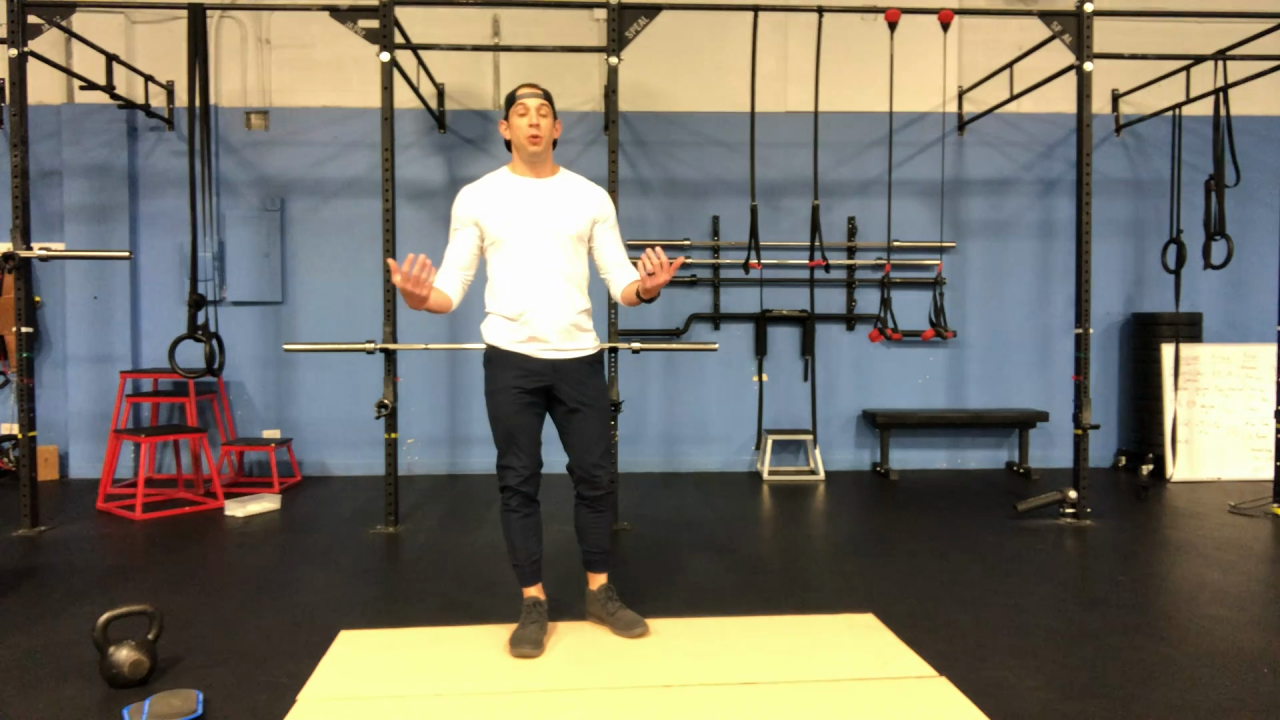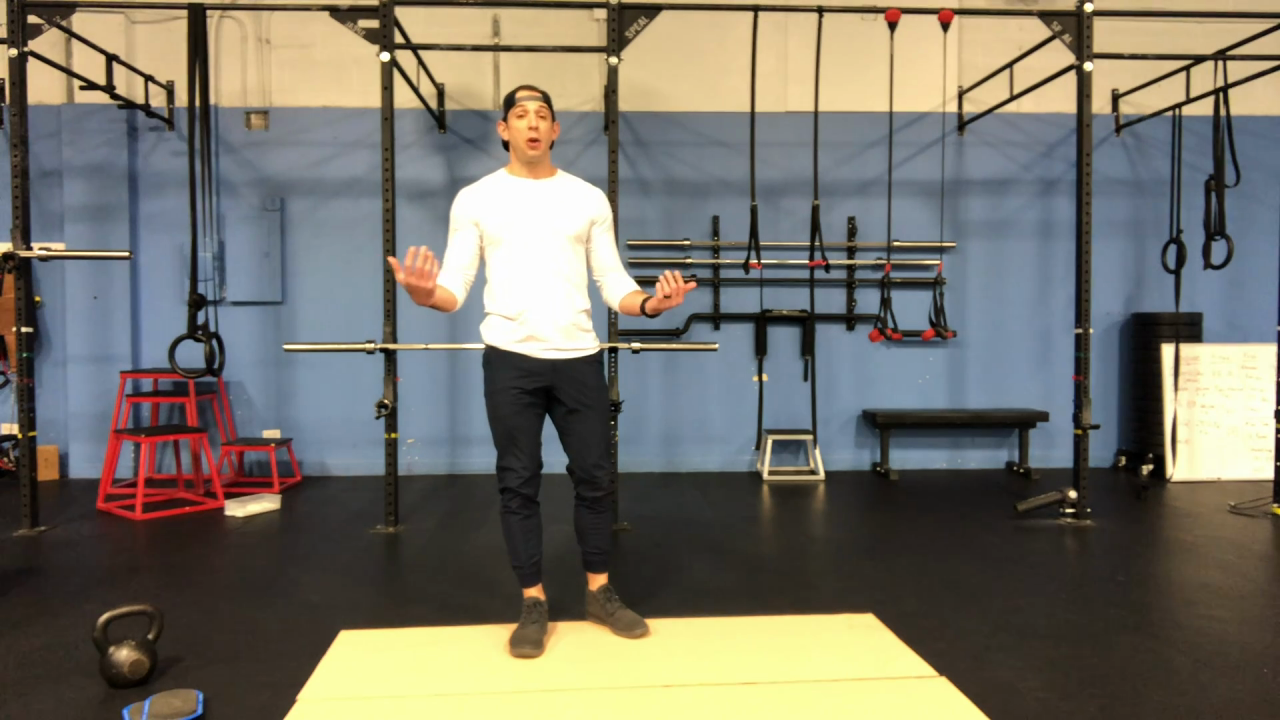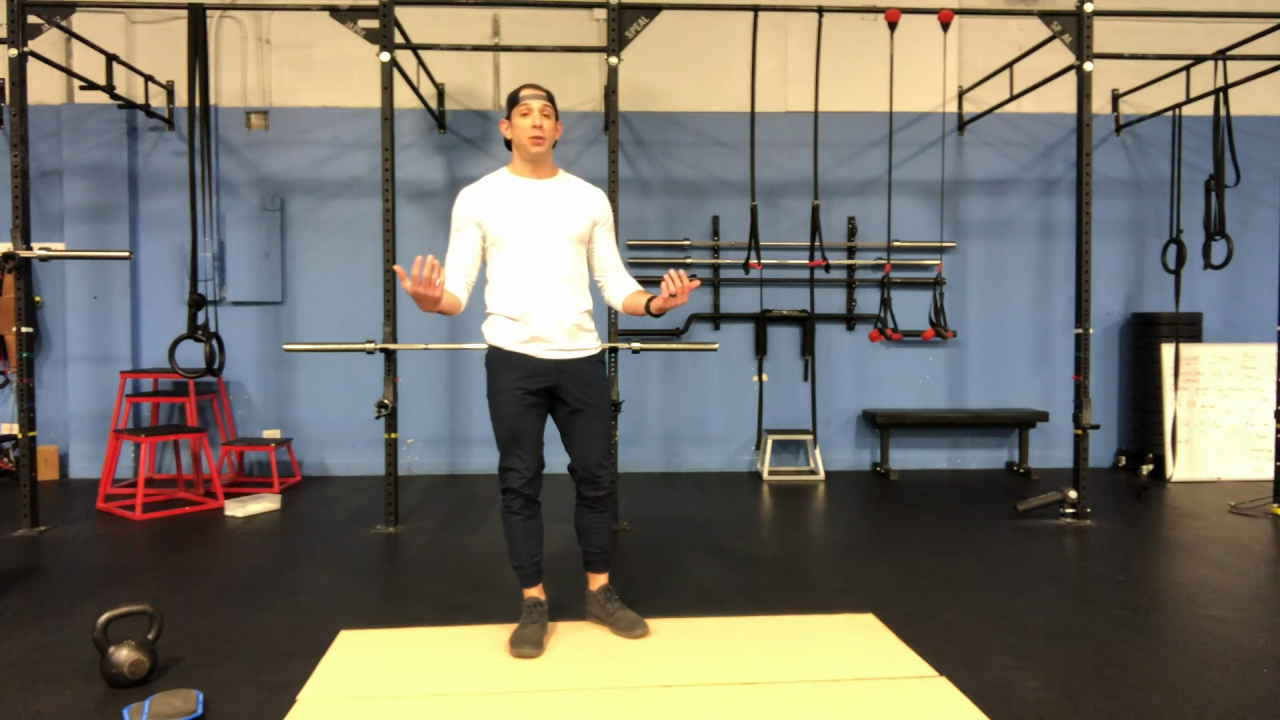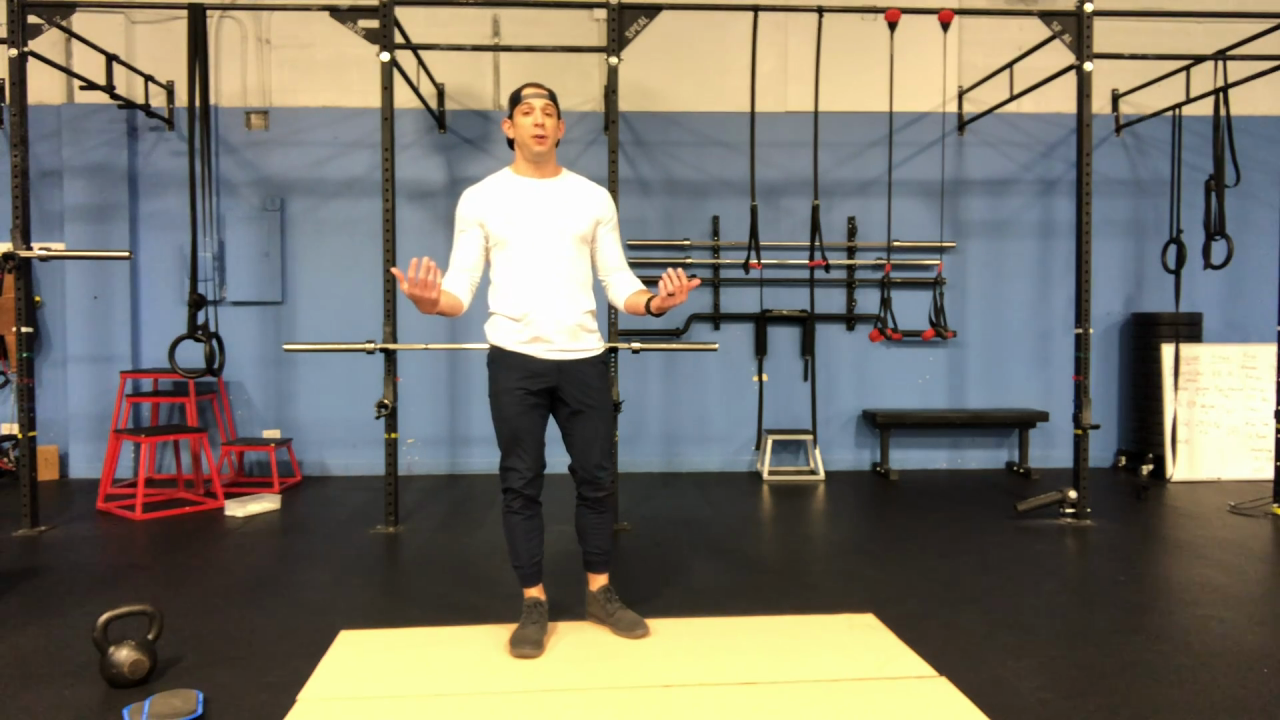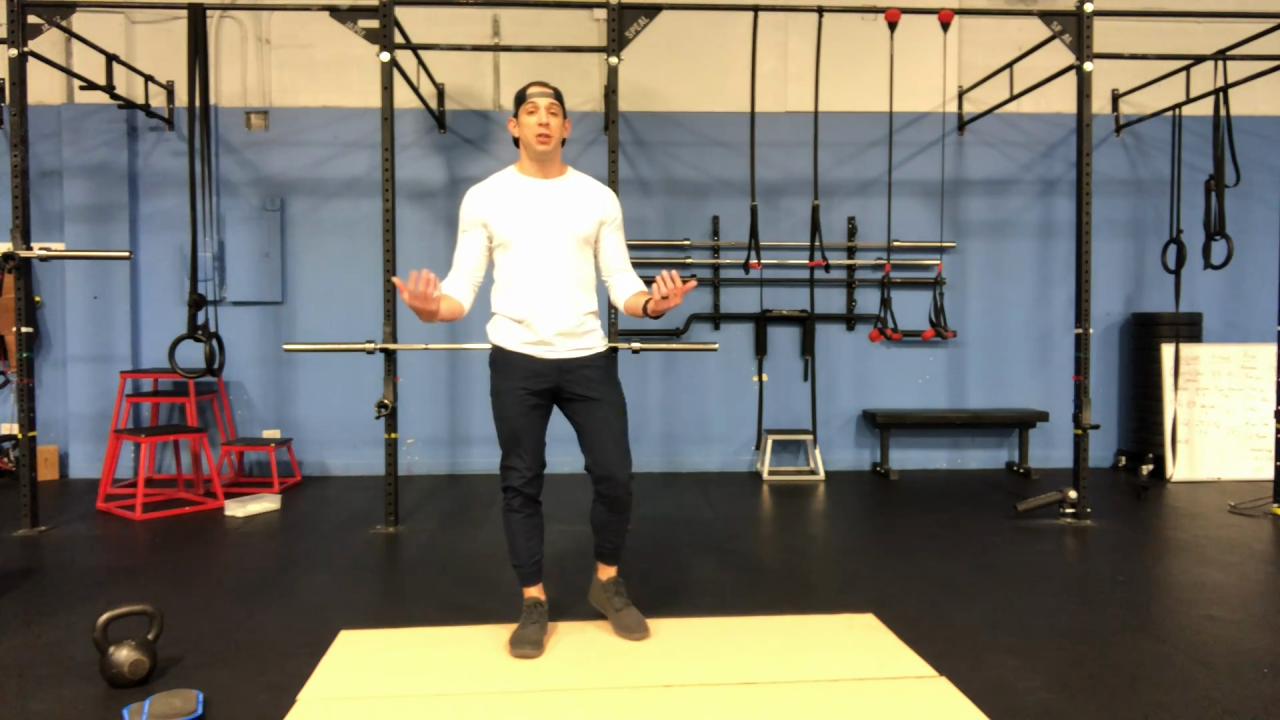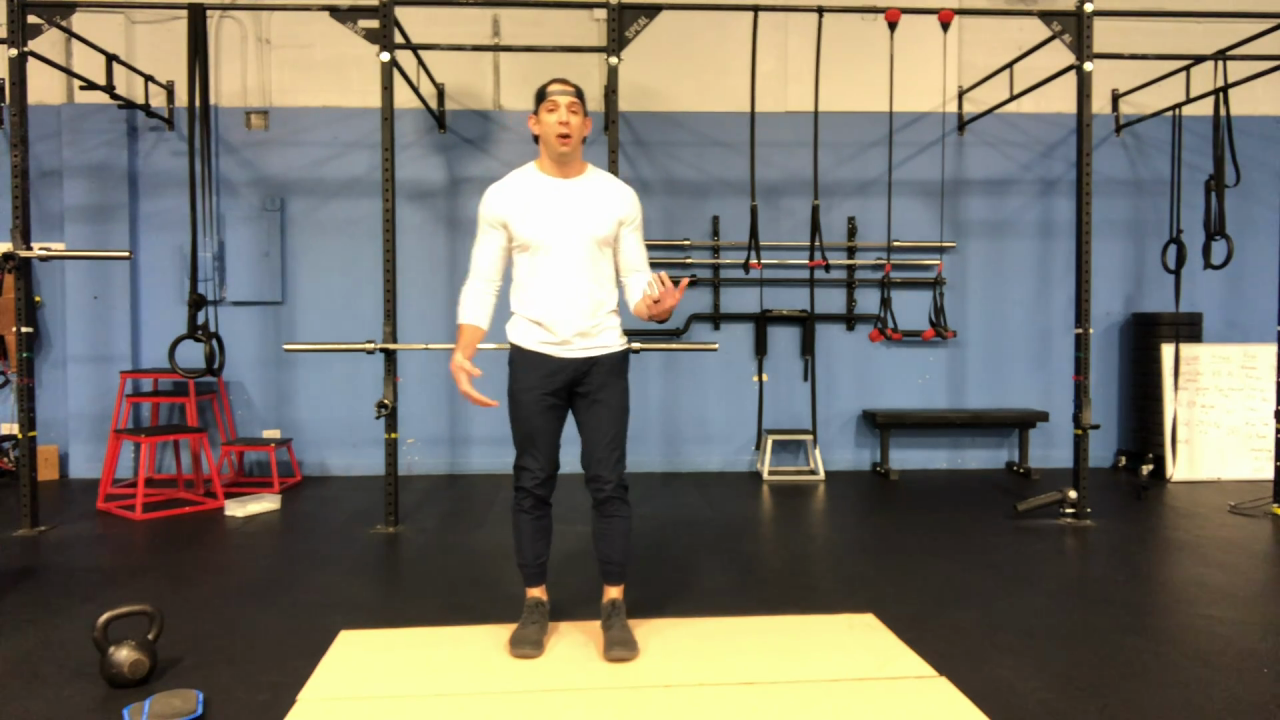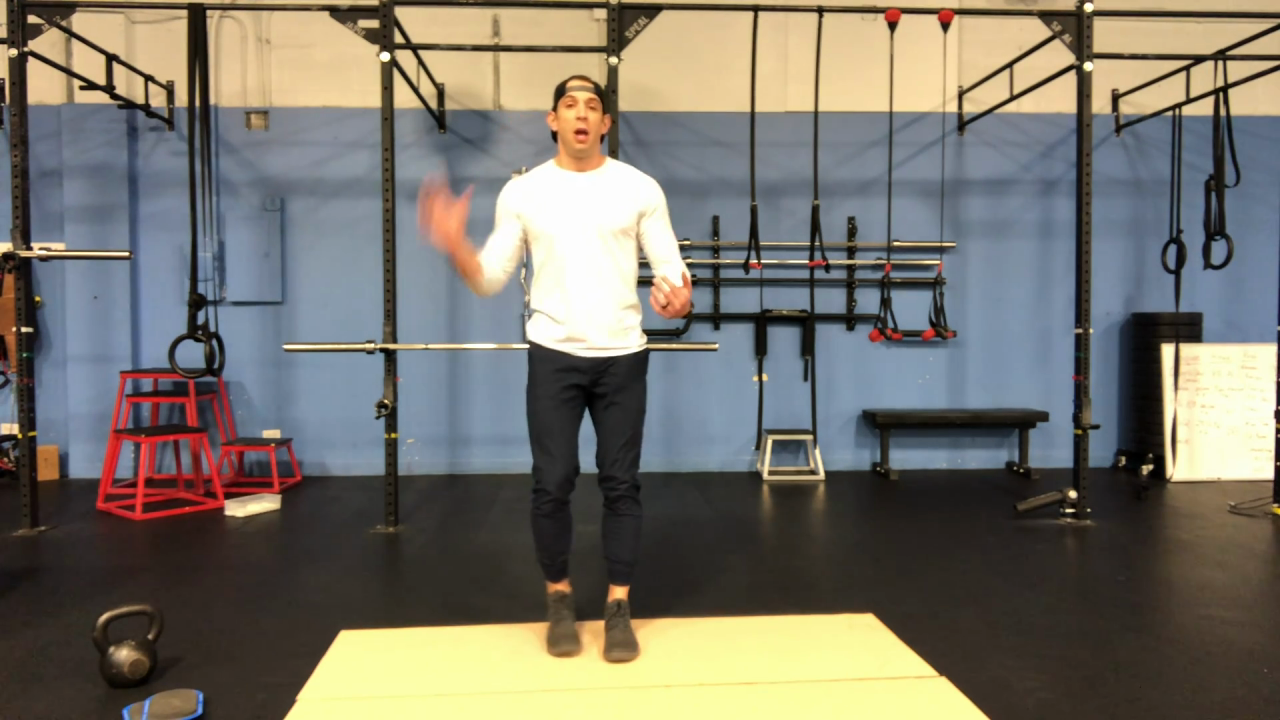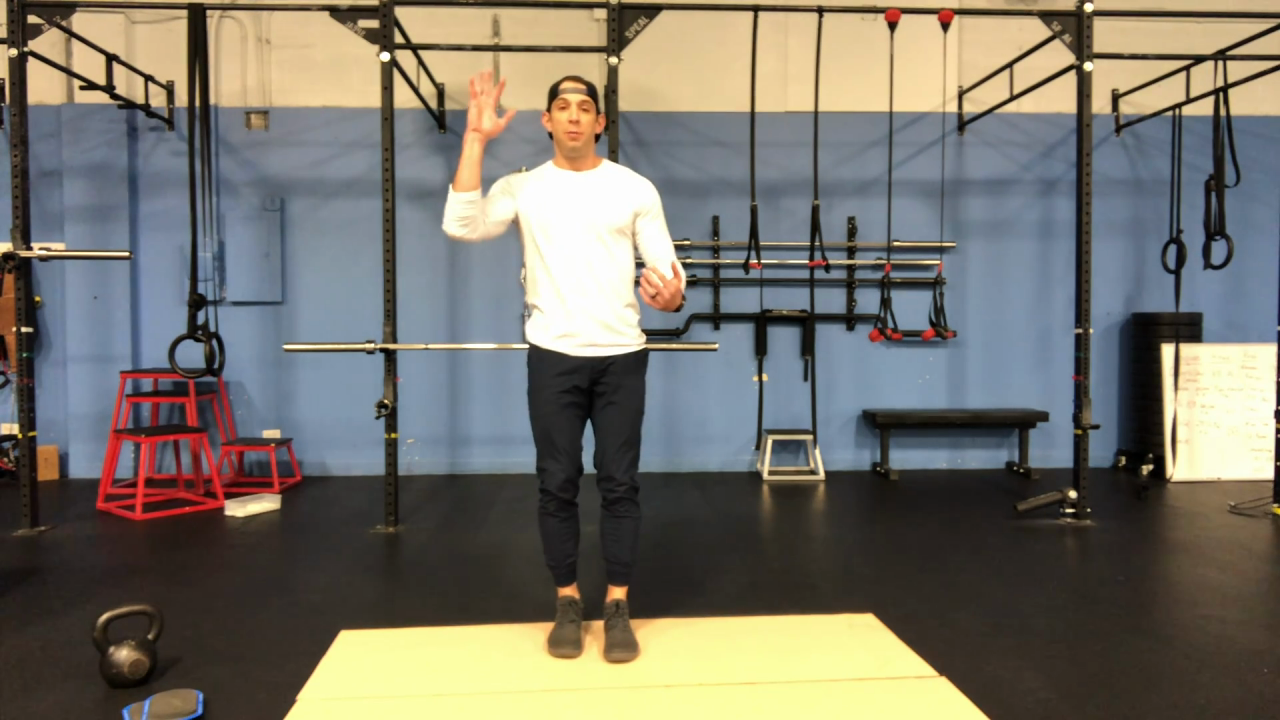
dt=0.3s
person 1, frame 1
left shoulder: (592, 196)
right shoulder: (476, 197)
left elbow: (618, 279)
right elbow: (453, 283)
left wrist: (648, 288)
right wrist: (421, 296)
left hip: (579, 358)
right hip: (511, 359)
left knee: (595, 477)
right knee: (518, 482)
left ankle: (599, 593)
right ankle: (533, 604)
person 1, frame 2
left shoulder: (588, 198)
right shoulder: (475, 198)
left elbow: (612, 282)
right elbow: (456, 285)
left wrist: (653, 302)
right wrist: (425, 292)
left hip: (578, 358)
right hip: (510, 359)
left knee: (594, 479)
right knee: (518, 483)
left ankle: (600, 593)
right ankle: (533, 604)
person 1, frame 3
left shoulder: (590, 198)
right shoulder: (477, 198)
left elbow: (612, 281)
right elbow: (459, 288)
left wrist: (654, 303)
right wrist: (433, 299)
left hip: (581, 358)
right hip: (513, 359)
left knee: (595, 478)
right knee: (519, 483)
left ankle: (600, 593)
right ankle: (533, 604)
person 1, frame 4
left shoulder: (593, 197)
right shoulder: (480, 198)
left elbow: (616, 280)
right elbow: (461, 287)
left wrist: (655, 302)
right wrist: (432, 300)
left hip: (584, 358)
right hip: (515, 360)
left knee: (596, 480)
right knee: (521, 484)
left ankle: (600, 593)
right ankle: (534, 605)
person 1, frame 5
left shoulder: (598, 197)
right shoulder: (484, 197)
left elbow: (619, 279)
right elbow: (464, 281)
left wrist: (651, 305)
right wrist: (436, 306)
left hip: (588, 358)
right hip: (517, 359)
left knee: (613, 475)
right knee: (521, 484)
left ankle: (607, 583)
right ankle: (533, 603)
person 1, frame 6
left shoulder: (618, 196)
right shoulder: (504, 196)
left elbow: (635, 279)
right elbow: (483, 284)
left wrist: (657, 306)
right wrist: (463, 351)
left hip: (603, 358)
right hip: (534, 358)
left knee: (608, 482)
right knee: (532, 483)
left ankle: (613, 608)
right ankle: (535, 604)
person 1, frame 7
left shoulder: (640, 188)
right shoulder: (524, 190)
left elbow: (669, 265)
right elbow: (491, 276)
left wrist: (680, 297)
right wrist: (459, 249)
left hip: (622, 357)
right hip: (554, 356)
left knee: (620, 483)
right knee: (551, 482)
left ankle: (617, 608)
right ankle: (559, 596)
person 1, frame 8
left shoulder: (635, 188)
right shoulder: (522, 188)
left elbow: (665, 262)
right elbow: (461, 225)
left wrist: (673, 294)
right wrist: (475, 138)
left hip: (621, 356)
right hip: (553, 357)
left knee: (619, 483)
right knee: (557, 484)
left ankle: (617, 607)
right ankle: (567, 604)
